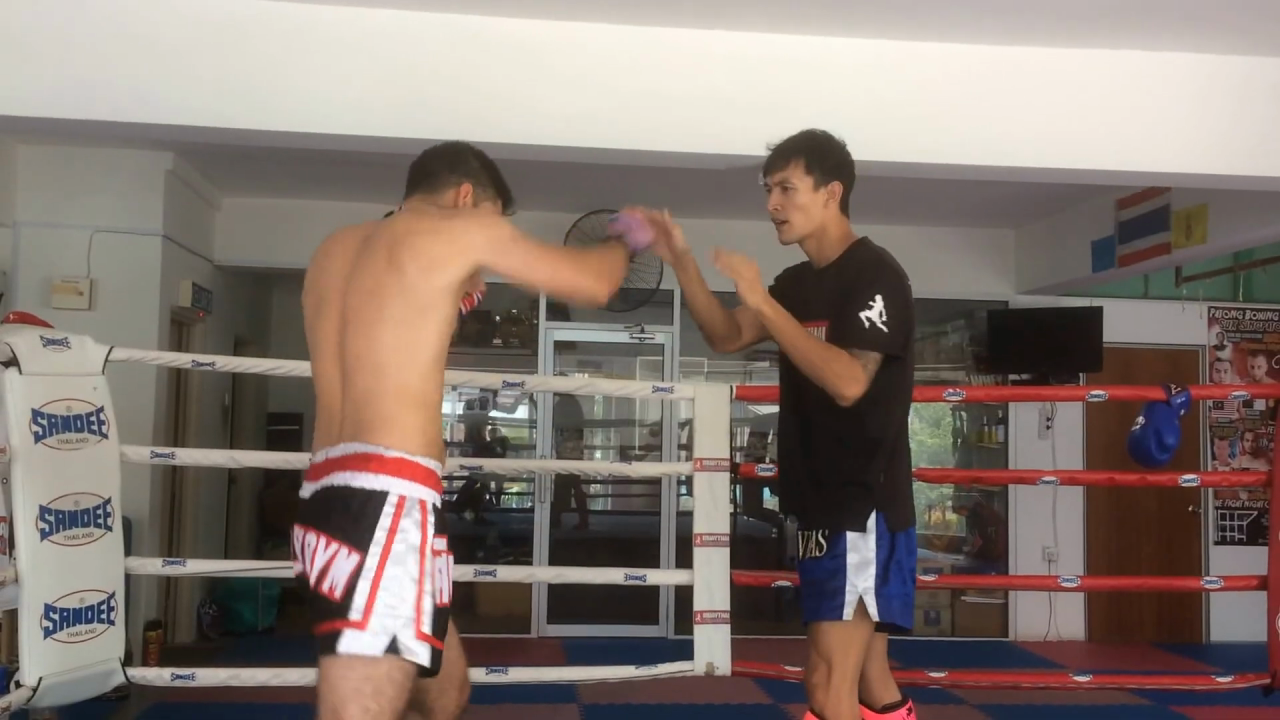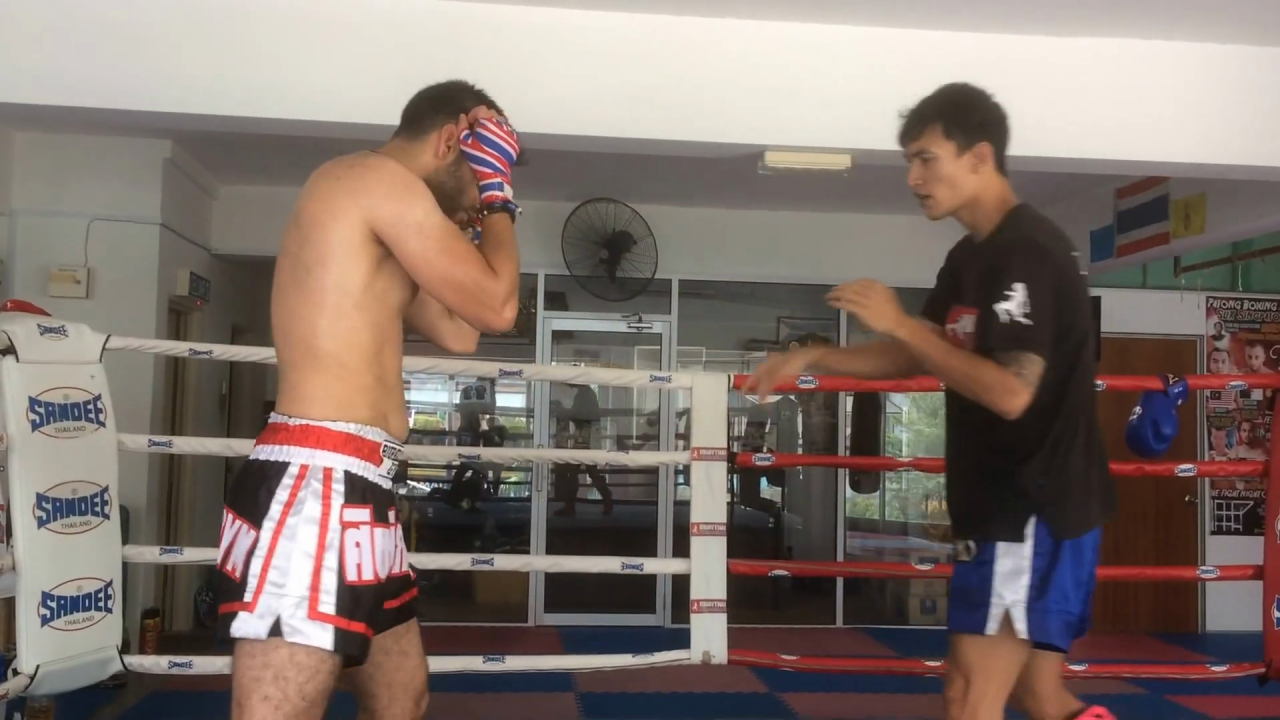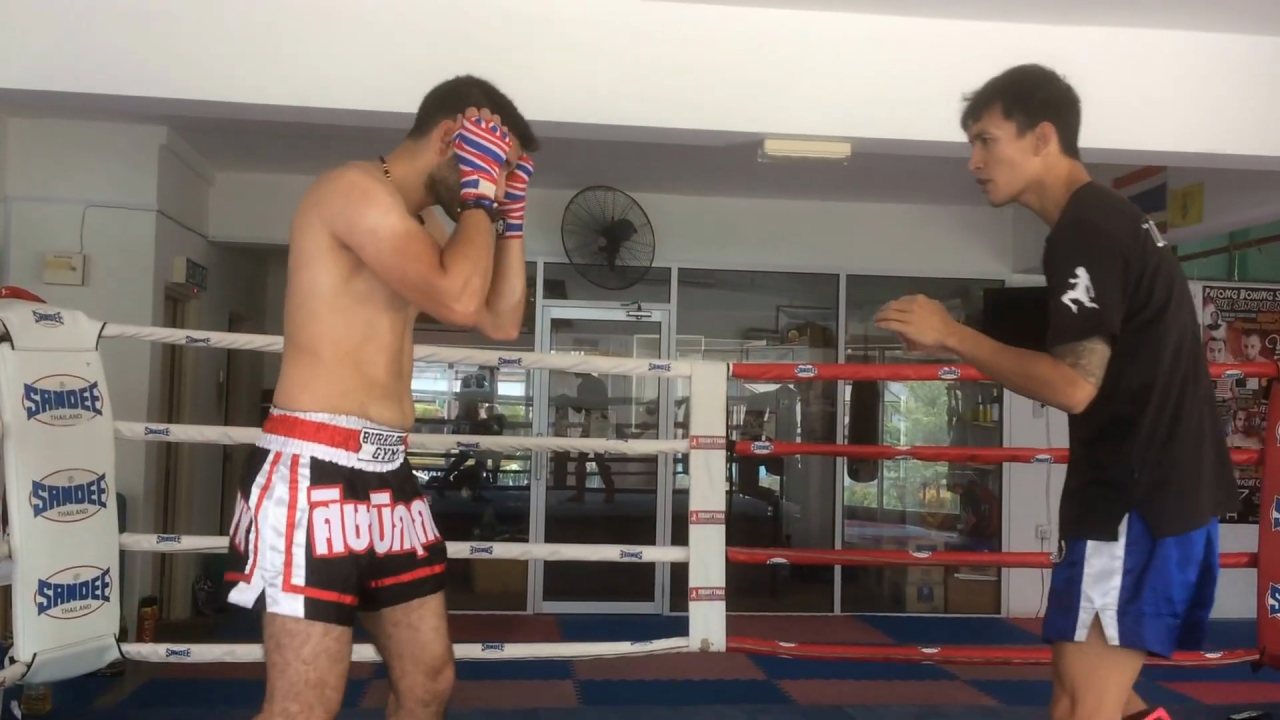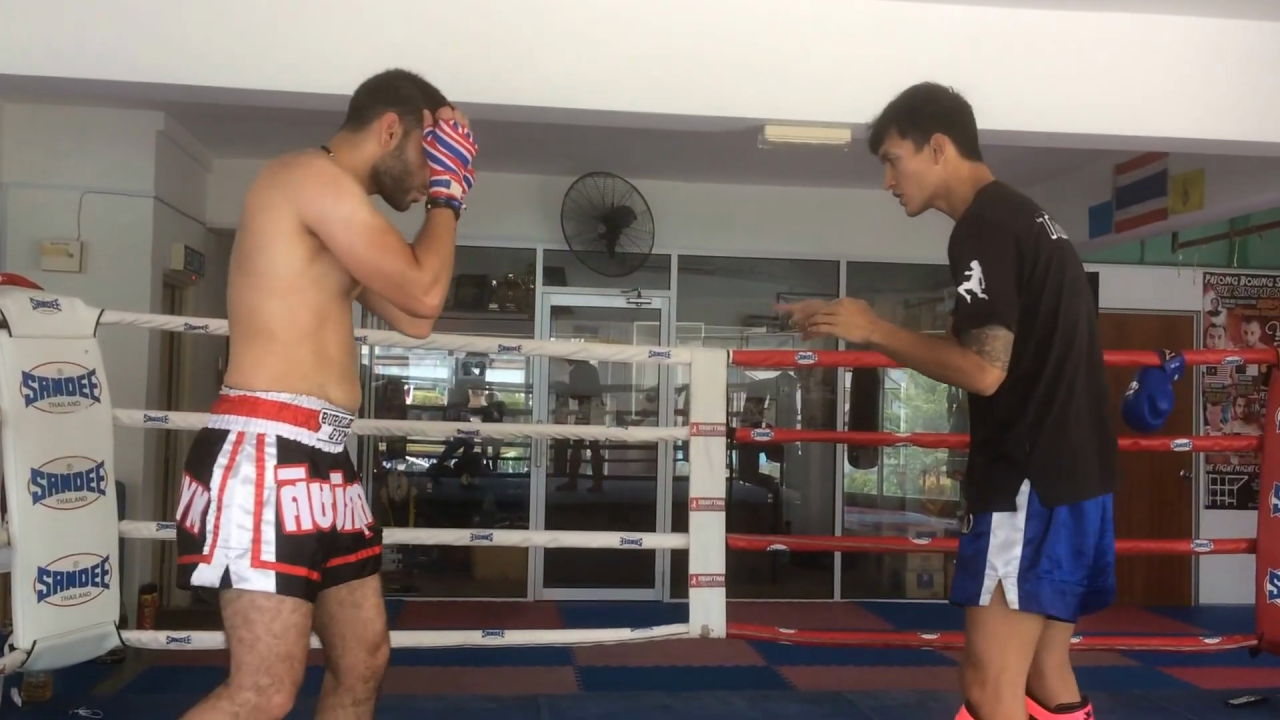
dt=1s
person 1, frame 1
left shoulder: (875, 274)
right shoulder: (799, 280)
left elbow: (849, 382)
right elbow: (726, 337)
left wrist: (762, 303)
right wrist: (681, 260)
left hip: (863, 505)
right hip: (827, 504)
person 1, frame 2
left shoulder: (1028, 253)
right shoulder: (973, 256)
left elbow: (1009, 392)
right elbow: (914, 357)
left wrist: (900, 323)
right wrist: (814, 359)
left hip: (1031, 513)
right hip: (1027, 508)
person 1, frame 3
left shoulder: (1084, 233)
right shoulder: (1110, 224)
left elbow: (1074, 385)
right elbow: (1074, 371)
left wrist: (951, 335)
right wrist: (956, 338)
left hip: (1132, 502)
right hip: (1164, 494)
person 1, frame 4
left shoulder: (984, 229)
right shoulder: (1024, 219)
left elbow: (983, 370)
right elbow: (981, 354)
left wrist: (875, 330)
right wrist: (865, 326)
left hip: (1029, 483)
right hip: (1072, 478)
person 2, frame 1
left shoulder: (336, 251)
right shoulder: (457, 229)
right elbow: (591, 285)
right wrist: (628, 243)
left hip: (340, 499)
right hip: (386, 506)
person 2, frame 2
left shoulder: (362, 203)
right shoulder: (379, 178)
left elbow: (457, 331)
right elbow: (495, 306)
left wrist: (472, 217)
right wrist: (497, 191)
left hip: (347, 488)
right hip: (316, 484)
person 2, frame 3
left shoulder: (410, 226)
right shoulder: (357, 188)
left elbow: (501, 321)
right elbow: (458, 300)
left wrist: (507, 211)
right wrist: (479, 191)
left hip: (384, 473)
right hip: (313, 471)
person 2, frame 4
left shoulder: (332, 209)
right shoulder: (314, 176)
left elbow: (414, 321)
right elbow: (424, 293)
left wrist: (443, 194)
right wrist: (446, 190)
left hip: (320, 456)
right hip: (266, 452)
left knee: (363, 661)
